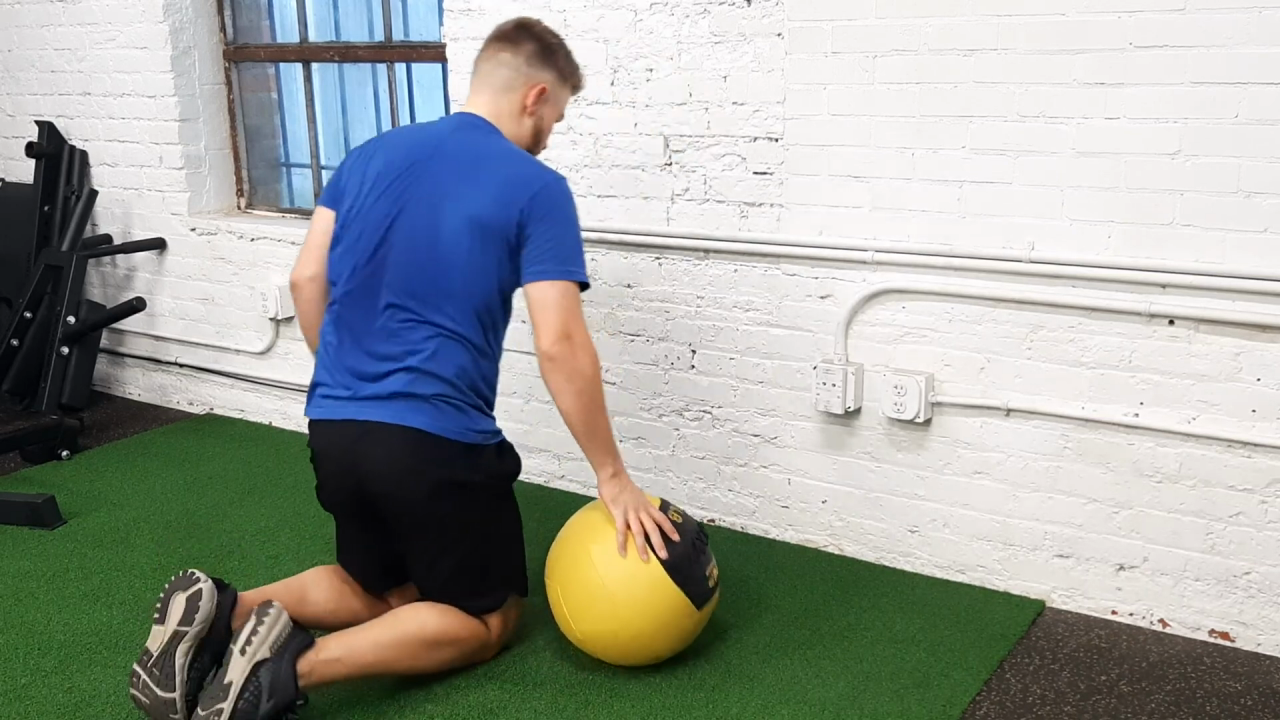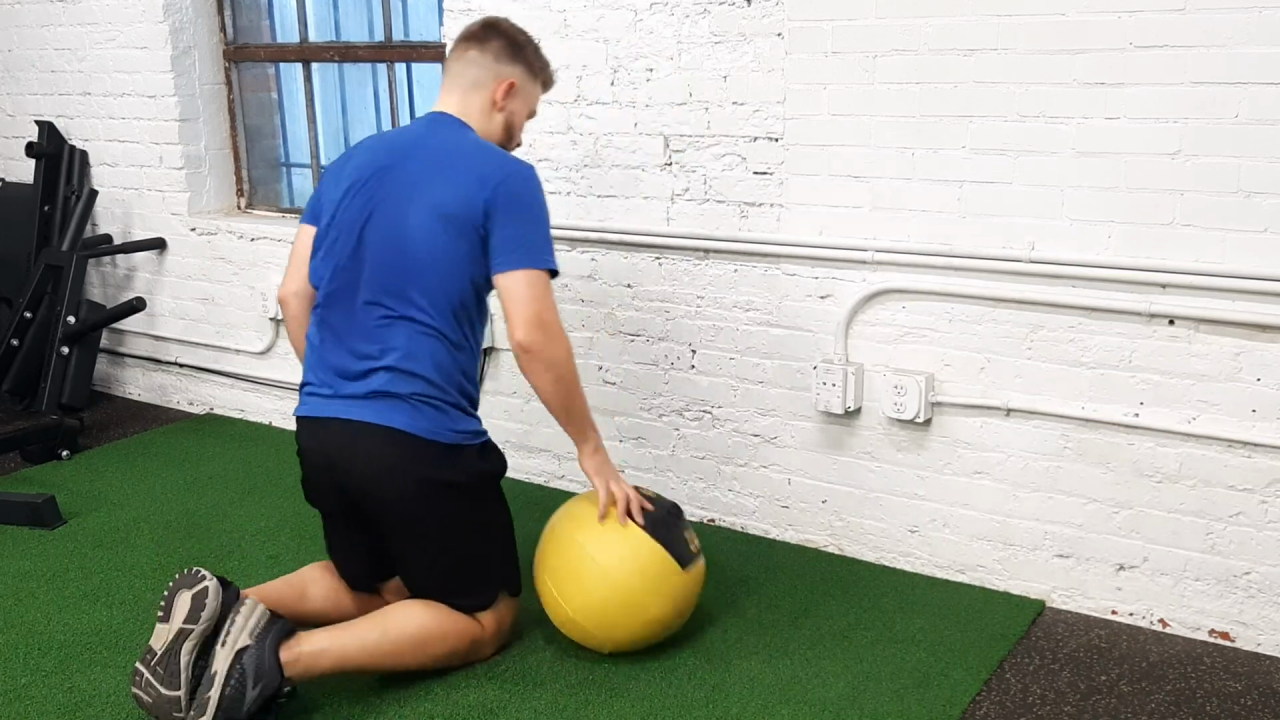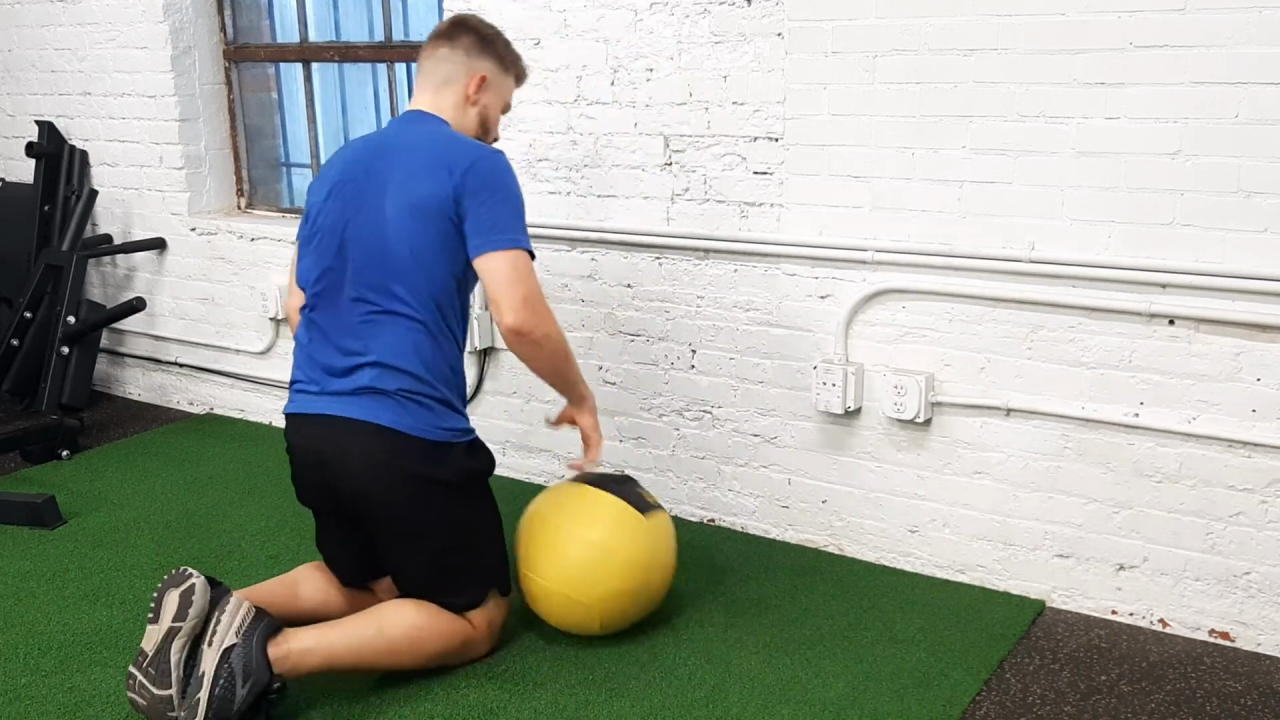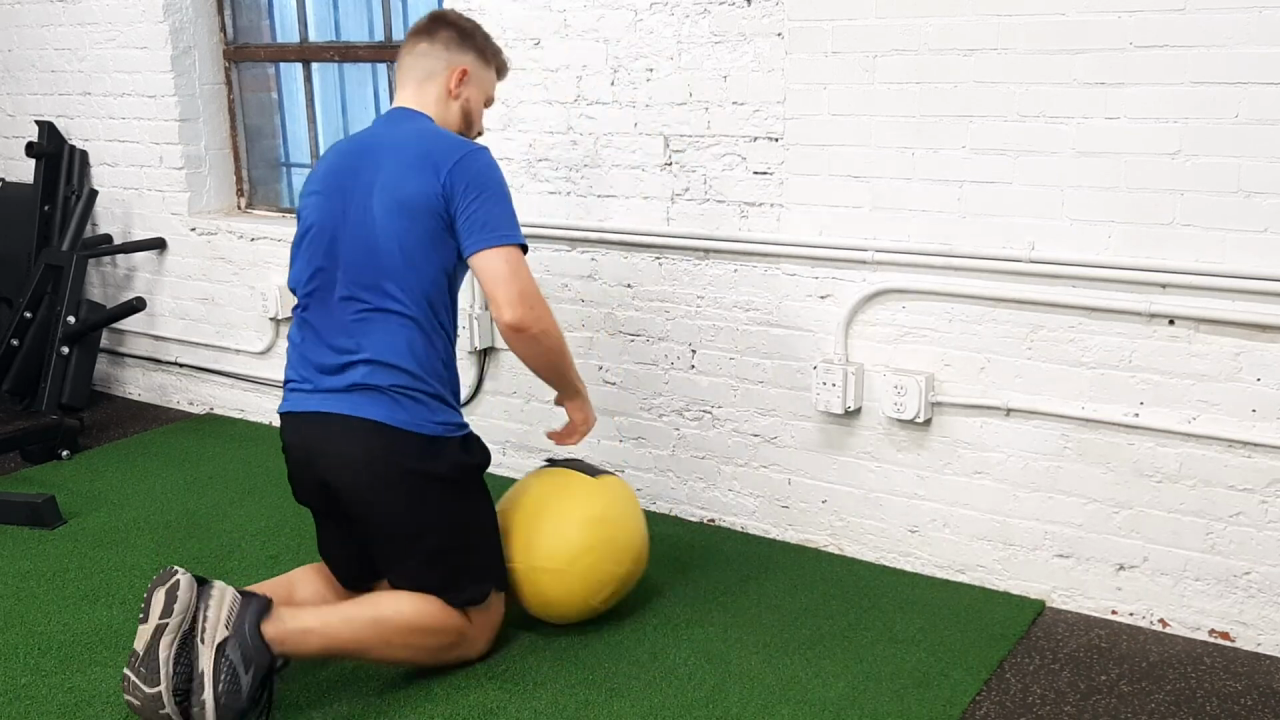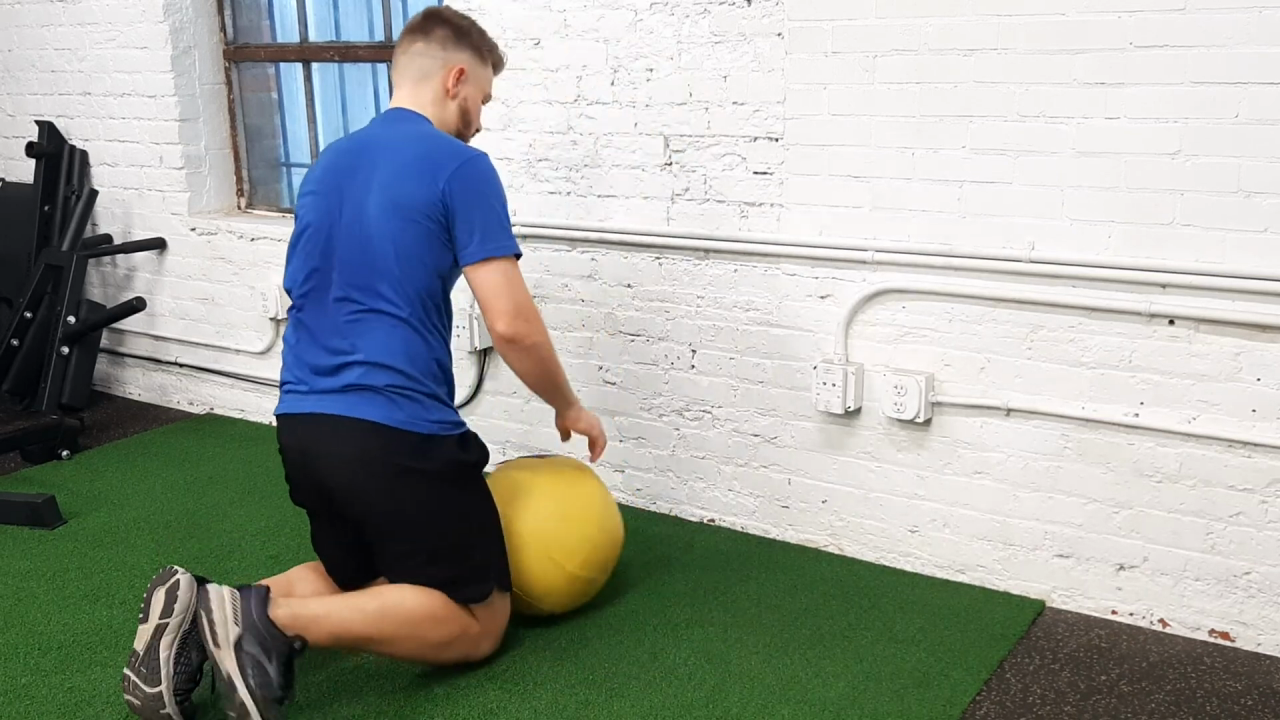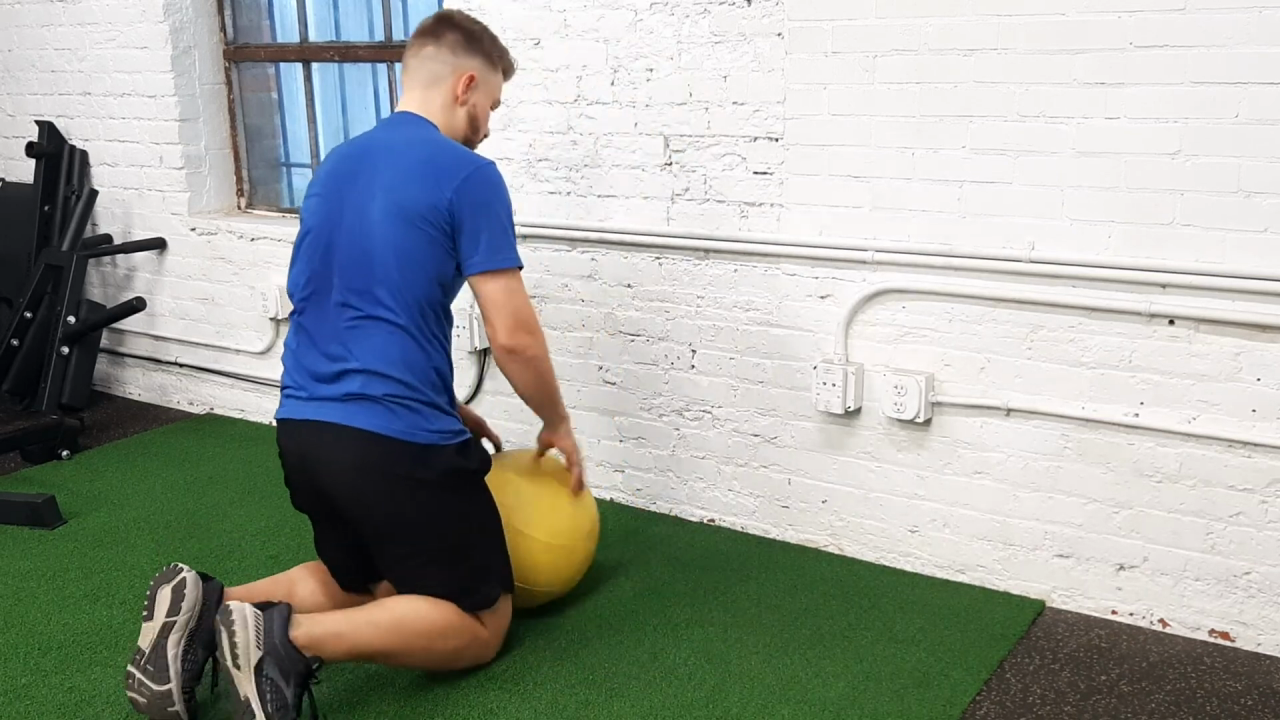
dt=0.1s
person 1, frame 1
left shoulder: (375, 153)
right shoulder: (535, 187)
left elbow: (308, 280)
right elbow: (561, 348)
right wrist: (613, 479)
left hip: (333, 429)
right hip: (438, 439)
left knee: (378, 588)
right knee: (486, 617)
left ankle: (222, 613)
right ankle: (297, 661)
person 1, frame 2
left shoulder: (353, 160)
right shoulder: (504, 180)
left elbow: (295, 293)
right elbow: (531, 335)
right wrist: (594, 454)
left hip: (321, 427)
right hip: (421, 440)
left knee: (373, 585)
right knee: (482, 617)
left ankle: (224, 609)
right ankle: (280, 654)
person 1, frame 3
left shoulder: (341, 164)
right shoulder: (476, 168)
left elbow: (300, 307)
right elbow: (519, 317)
right wrist: (579, 401)
left hip: (310, 424)
right hip: (407, 435)
left knee: (365, 582)
right knee: (471, 619)
left ankle: (216, 610)
right ankle: (272, 649)
person 1, frame 4
left shoulder: (329, 165)
right shoulder: (462, 165)
right elbow: (517, 314)
right wrist: (574, 395)
left hip: (305, 422)
right hip: (402, 431)
left knee: (363, 580)
right knee: (470, 618)
left ankle: (207, 609)
right ankle: (264, 630)
person 1, frame 5
left shoulder: (328, 165)
right shoulder: (459, 167)
right elbow: (511, 324)
right wrist: (568, 407)
left hip: (304, 422)
right hip: (395, 431)
left knee: (362, 579)
right knee: (475, 619)
left ankle: (199, 608)
right ankle: (272, 617)
person 1, frame 6
left shoulder: (335, 165)
right shoulder: (466, 175)
right elbow: (511, 335)
right wrist: (556, 422)
left hip: (303, 427)
right hip: (396, 440)
left knee: (366, 583)
right knee: (478, 625)
left ankle: (209, 608)
right ankle: (292, 636)
